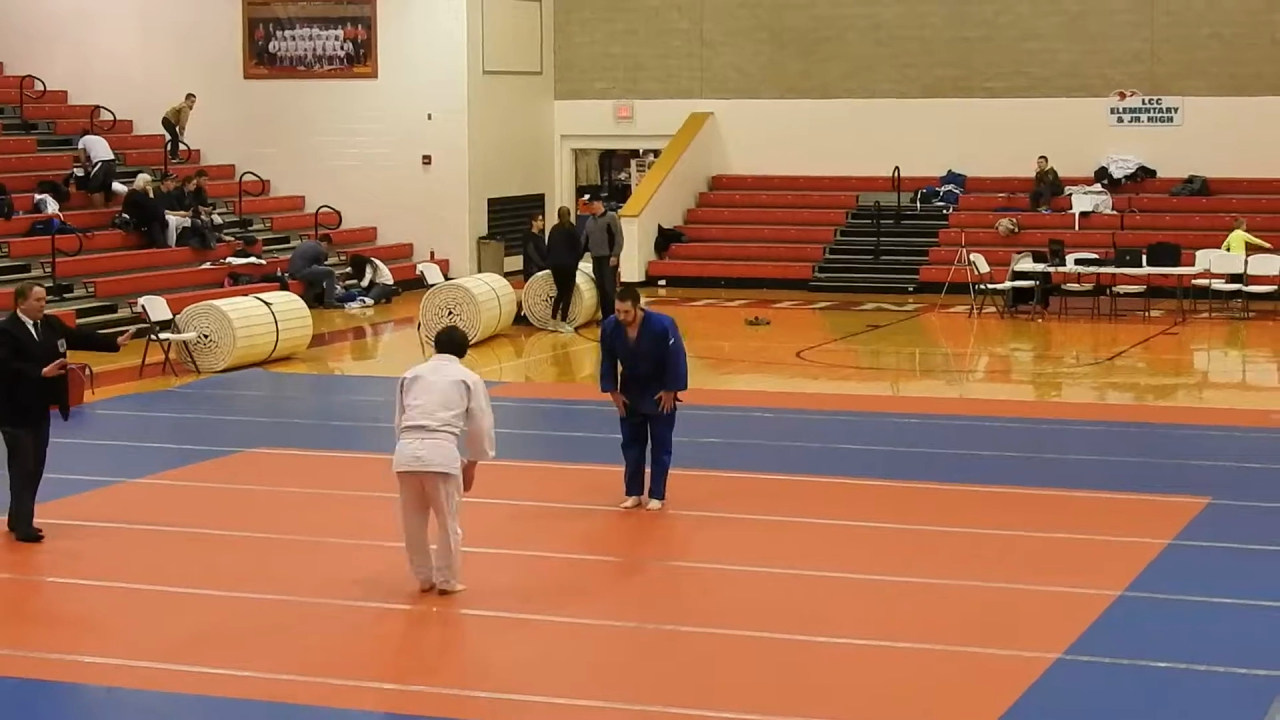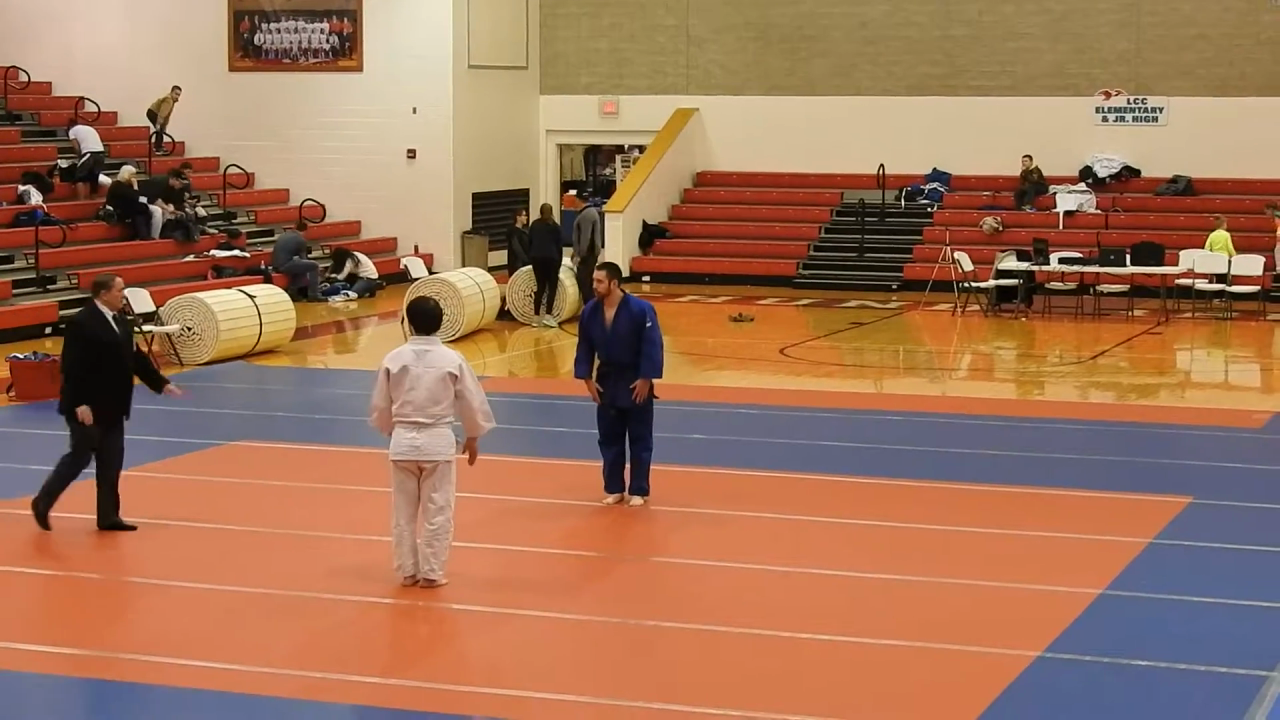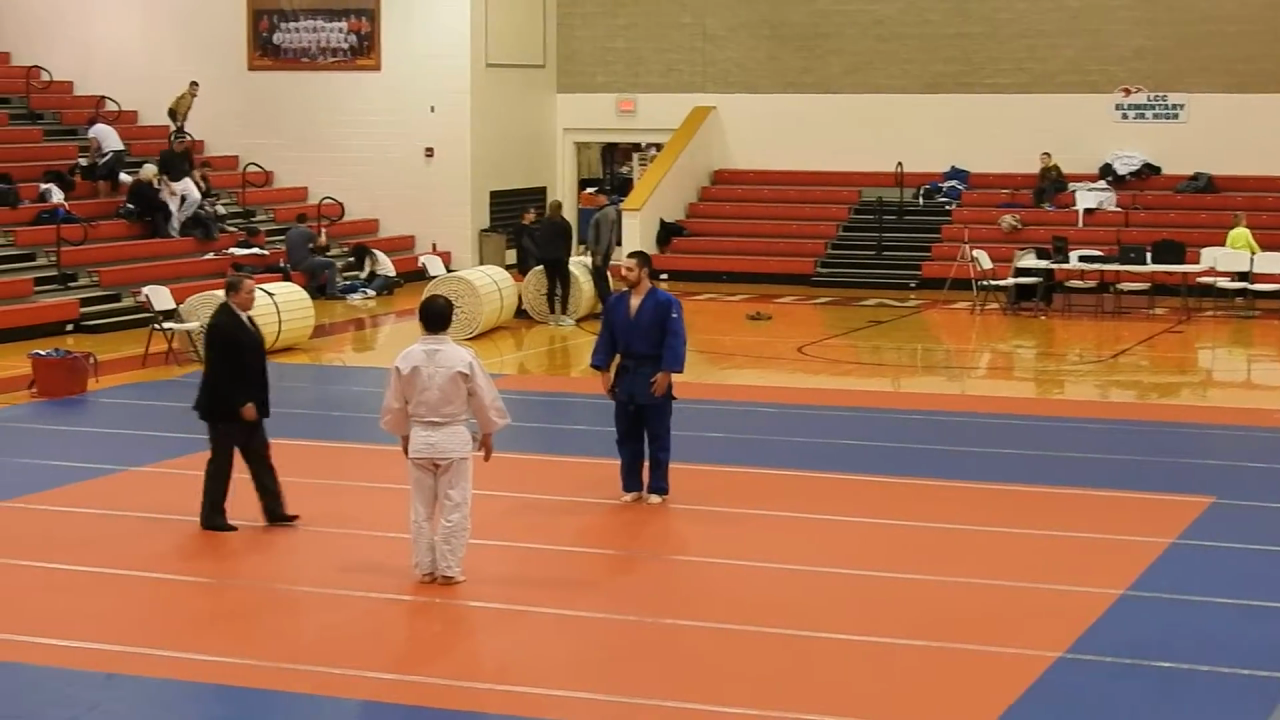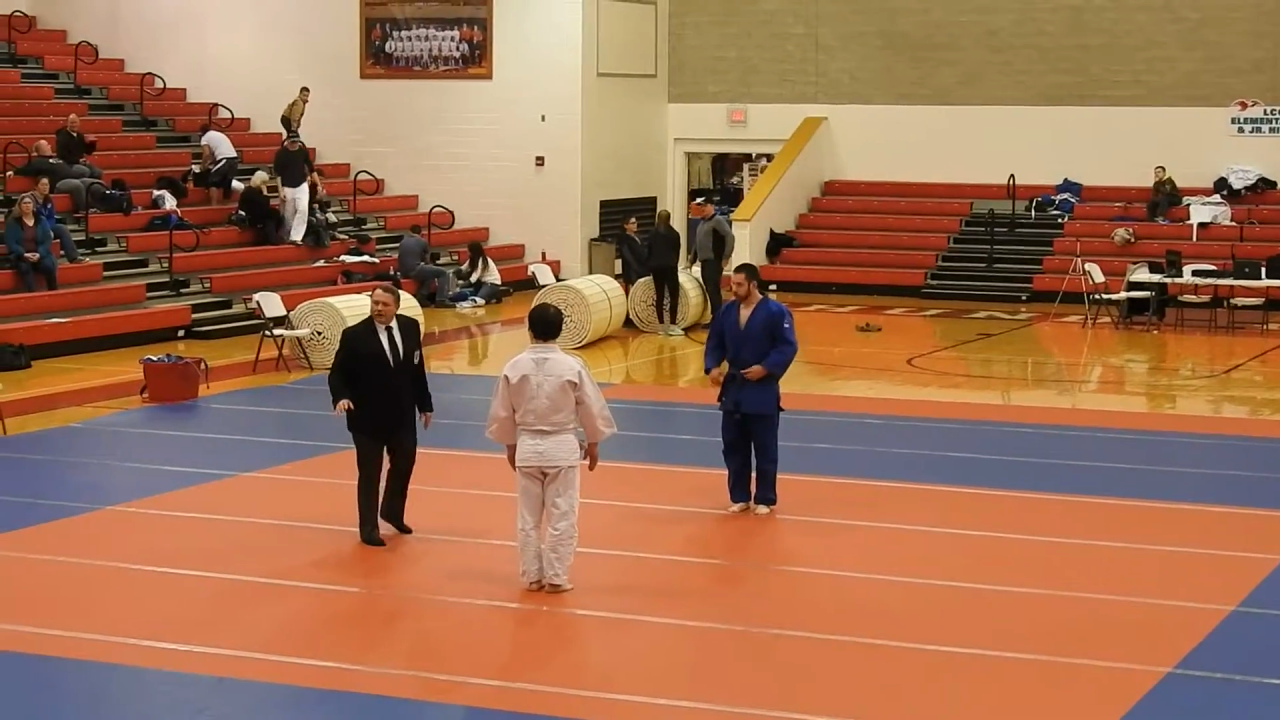
dt=1s
person 1, frame 1
left shoulder: (411, 374)
right shoulder: (470, 379)
right elbow: (480, 425)
right wrist: (472, 464)
left hip: (406, 450)
right hip: (442, 453)
left knee: (413, 522)
right knee: (448, 522)
left ankle: (424, 577)
right ankle: (446, 581)
person 1, frame 2
left shoulder: (393, 359)
right shoulder: (452, 359)
left elbow: (380, 405)
right elbow: (472, 402)
right wrist: (472, 438)
left hip: (403, 442)
right hip: (438, 442)
left knee: (403, 513)
right knee: (437, 512)
left ankle: (408, 571)
right ankle: (431, 573)
person 1, frame 3
left shoulder: (405, 359)
right shoulder: (463, 357)
left elbow: (395, 404)
right elbow: (484, 398)
left wrist: (404, 435)
right wrist: (487, 432)
left hip: (419, 439)
right hip: (454, 439)
left knee: (421, 509)
right knee: (454, 508)
left ankle: (425, 568)
right ankle: (448, 569)
person 1, frame 4
left shoulder: (514, 366)
right shoulder: (572, 366)
left elbow: (503, 412)
right elbow: (591, 408)
left wrist: (510, 445)
right wrist: (593, 442)
left hip: (527, 447)
right hip: (562, 447)
left knee: (528, 517)
right knee: (562, 517)
left ankle: (532, 576)
right ankle: (556, 578)
person 2, frame 1
left shoulder: (51, 324)
left elbow: (79, 338)
left wrist: (115, 342)
right wrist: (41, 373)
left hip: (39, 409)
left knee: (35, 466)
right knee: (22, 467)
right ankle: (22, 525)
person 2, frame 2
left shoulder: (121, 320)
right shoulder: (81, 323)
left elbow: (135, 357)
right elbow: (72, 366)
left wrist: (161, 383)
right wrist: (78, 403)
left hip: (112, 404)
right hip: (88, 405)
left knee: (112, 460)
right knee: (79, 457)
left ankle: (109, 516)
right ankle: (43, 503)
person 2, frame 3
left shoulder: (242, 318)
right shoulder: (221, 324)
right elbow: (218, 371)
right wrist: (240, 402)
left hip: (248, 403)
right hip: (226, 406)
left knee: (259, 454)
right knee: (222, 458)
left ankle: (274, 509)
right ankle: (212, 516)
person 2, frame 4
left shoulder: (411, 327)
right shoulder: (354, 335)
left elbow: (418, 369)
right elbow: (337, 373)
left wrist: (425, 404)
right wrist: (341, 397)
left hip: (402, 414)
right hip: (367, 417)
left knee: (404, 464)
right knee: (370, 472)
left ankle: (393, 512)
right ankle: (369, 528)
person 3, frame 1
left shoulder: (662, 325)
right shoulder: (610, 328)
left elbow: (676, 358)
right elbow: (608, 361)
left wrist: (670, 390)
right wrist: (613, 391)
left hip: (659, 390)
right hip: (630, 389)
left knee: (660, 442)
right knee: (631, 441)
left ankle: (656, 495)
right ankle: (634, 492)
person 3, frame 2
left shoulder: (641, 310)
right shoulder: (590, 311)
left elbow: (653, 346)
right elbow: (584, 347)
left wrist: (645, 379)
right wrist: (588, 379)
left hip: (635, 382)
right hip: (606, 381)
left knee: (640, 439)
right knee: (609, 438)
left ankle: (638, 491)
right ankle: (614, 489)
person 3, frame 3
left shoulder: (666, 302)
right shoulder: (616, 302)
left elbow: (675, 340)
right elbow: (607, 338)
left wrist: (666, 372)
right wrist: (604, 370)
left hip: (654, 377)
right hip: (625, 376)
left knee: (658, 437)
right knee: (627, 436)
left ankle: (657, 489)
right ankle: (632, 487)
person 3, frame 4
left shoulder: (776, 312)
right shoulder: (727, 311)
left elbow: (788, 347)
right elbow: (714, 341)
left wrist: (766, 368)
right wrist: (714, 365)
left hip: (762, 390)
right hip: (733, 387)
left knee: (764, 448)
right knee: (733, 446)
left ankle: (764, 499)
right ankle: (740, 497)
